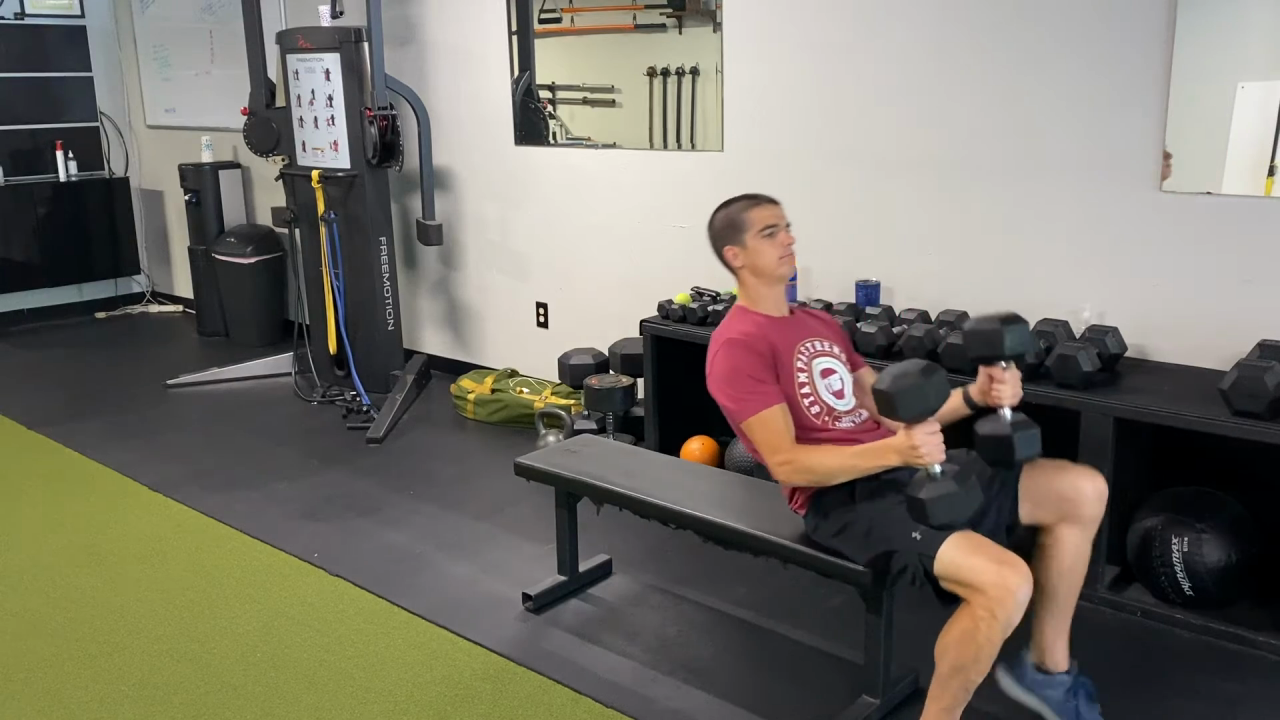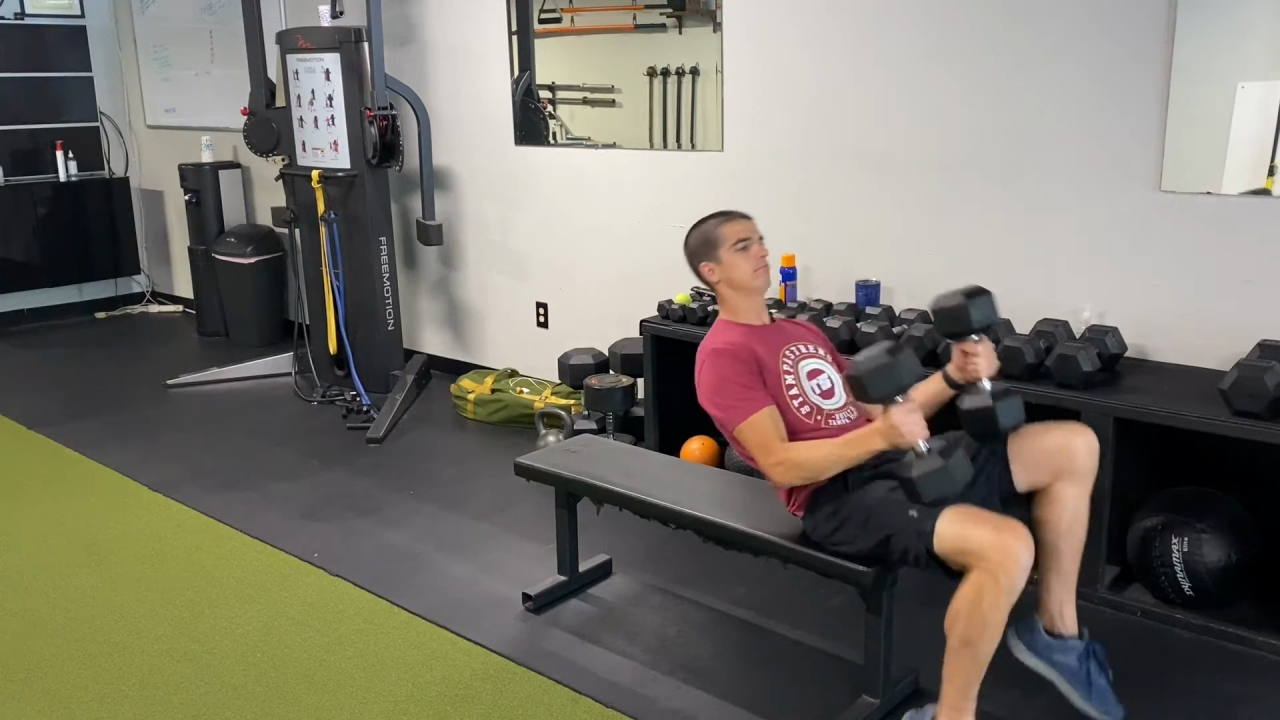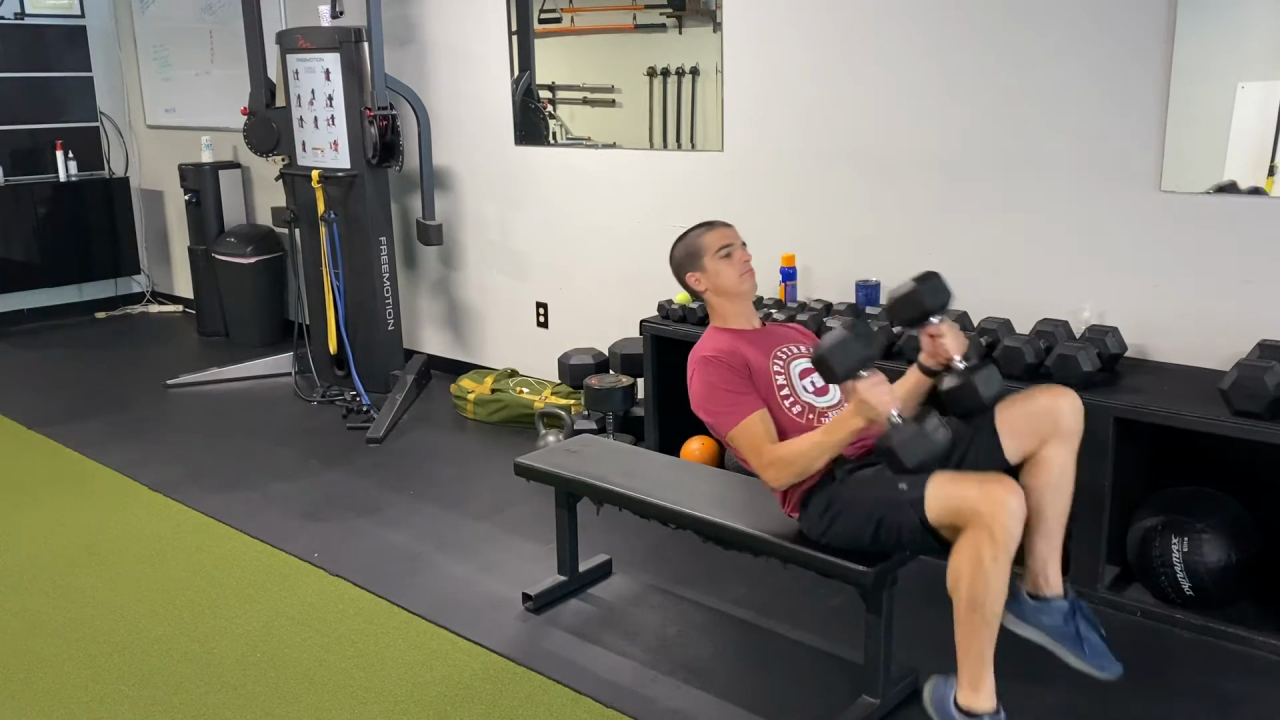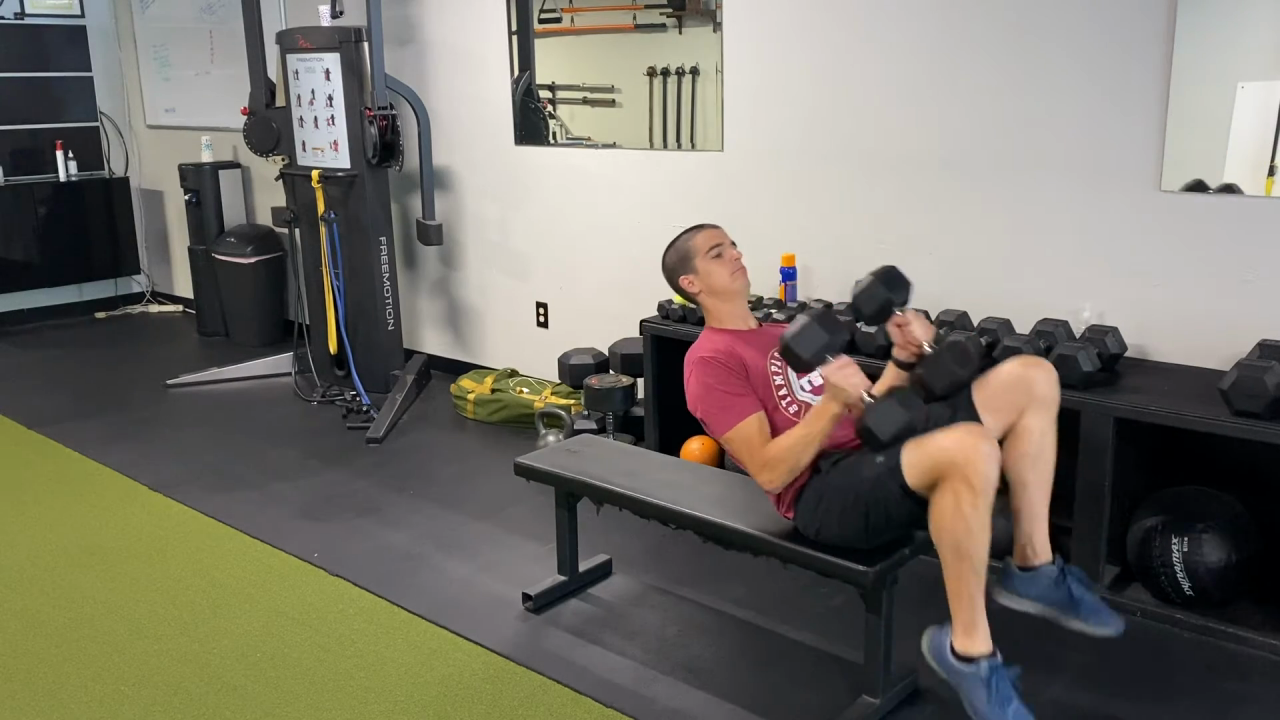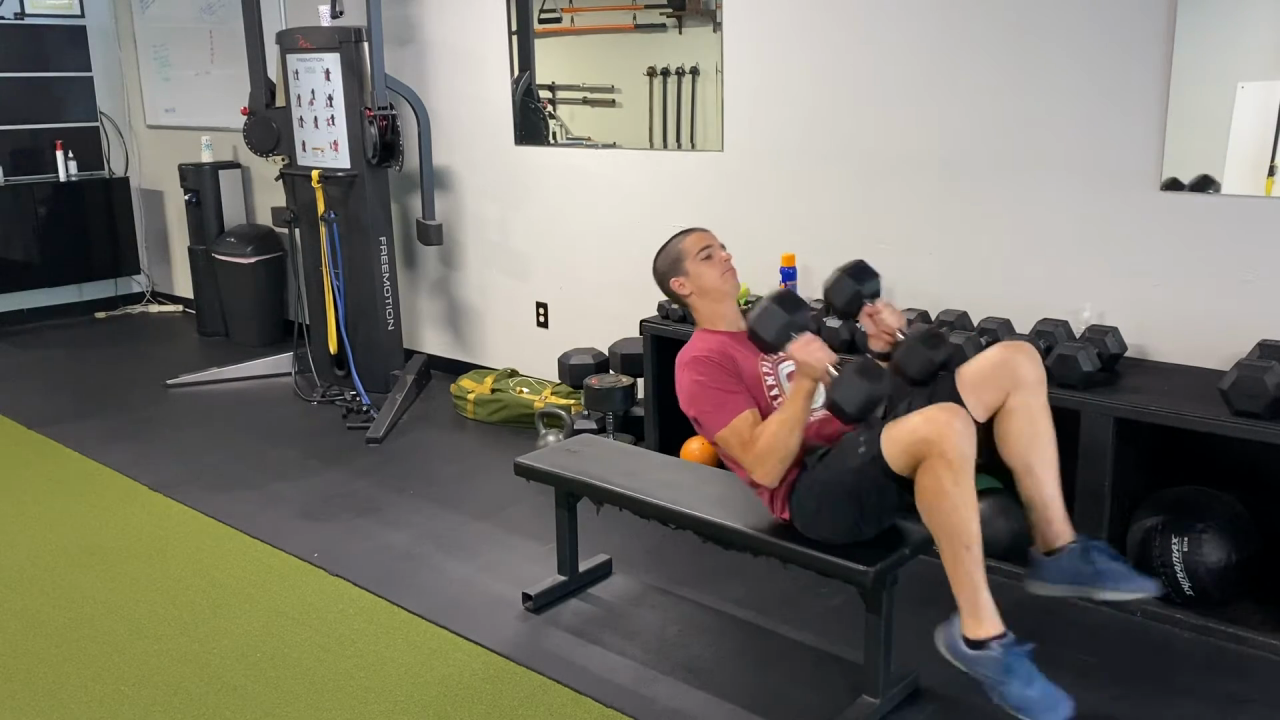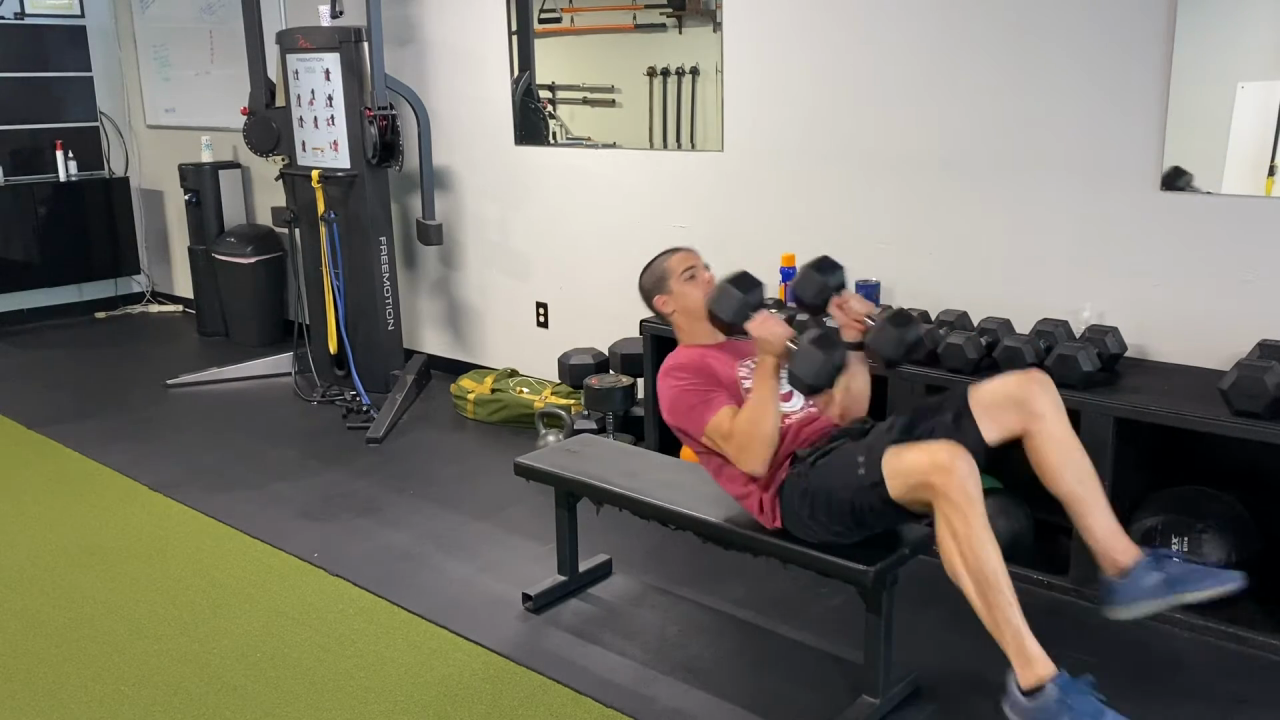
dt=0.1s
person 1, frame 1
left shoulder: (817, 322)
right shoulder: (737, 345)
left elbow: (886, 412)
right elbow: (786, 464)
left wrist: (972, 398)
right wrist: (894, 451)
left hip: (900, 471)
right hip: (841, 500)
left knee: (1084, 491)
right knee: (1005, 584)
left ankle: (1047, 669)
person 1, frame 2
left shoulder: (802, 332)
right shoulder: (722, 355)
left elbow: (884, 410)
right elbow: (782, 465)
left wrist: (954, 378)
right wrist: (882, 434)
left hip: (899, 467)
right hip: (839, 499)
left knee: (1074, 448)
right knee: (1007, 551)
left ankle: (1057, 632)
person 1, frame 3
left shoulder: (793, 335)
right shoulder: (713, 361)
right elbow: (775, 468)
left wrist: (928, 366)
right wrist: (857, 415)
left hip: (889, 459)
right hip: (833, 495)
left knee: (1057, 407)
right knee: (998, 500)
left ankle: (1043, 597)
person 1, frame 4
left shoulder: (783, 335)
right shoulder: (709, 360)
right elbow: (771, 470)
left wrist: (904, 358)
right wrist: (835, 400)
left hip: (875, 453)
right hip: (826, 491)
left knee: (1029, 375)
right knee: (973, 452)
left ankle: (1034, 567)
right ankle: (969, 649)
person 1, frame 5
right shoulder: (700, 361)
right elbow: (765, 467)
left wrist: (881, 351)
right wrist: (804, 382)
left hip: (864, 450)
right hip: (819, 489)
left knee: (1014, 360)
right knee: (944, 426)
left ankle: (1059, 551)
right ankle: (982, 637)
person 1, frame 6
left shoulder: (749, 349)
right shoulder: (680, 375)
right elbow: (754, 457)
left wrist: (849, 340)
right wrist: (769, 361)
left hip: (849, 443)
right hip: (802, 481)
left knee: (1028, 390)
right knee: (947, 467)
left ankle: (1128, 569)
